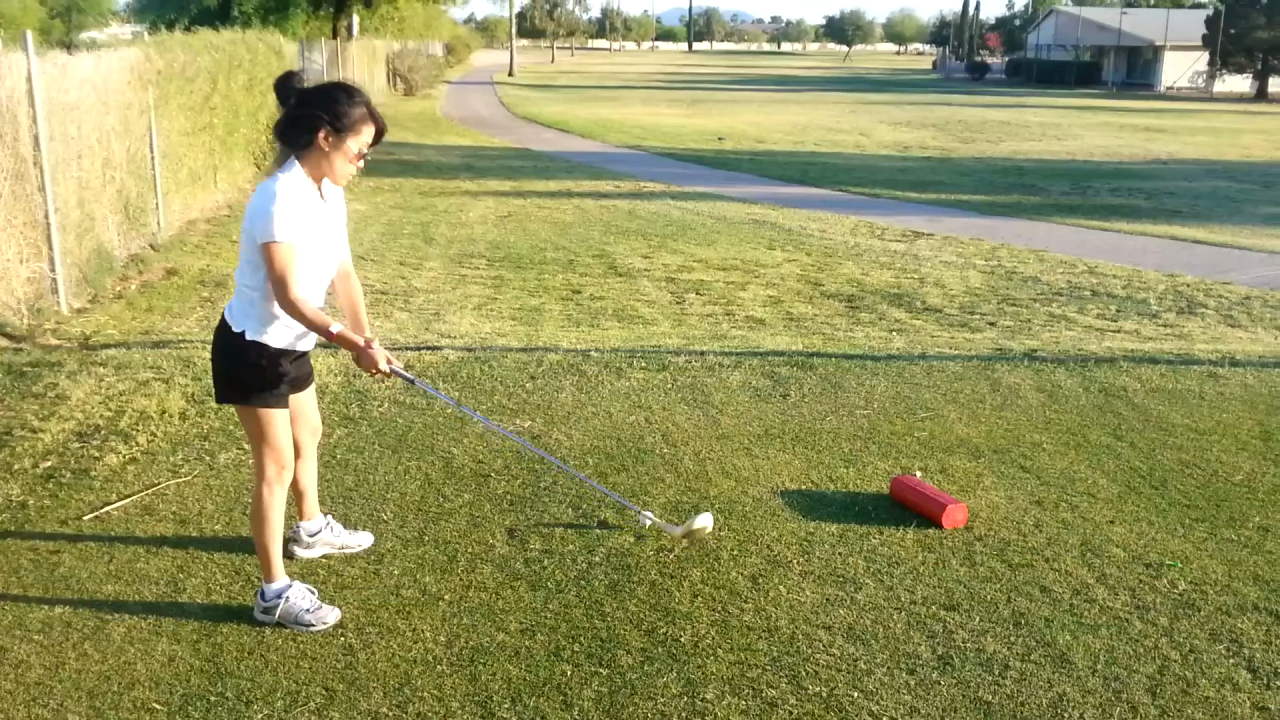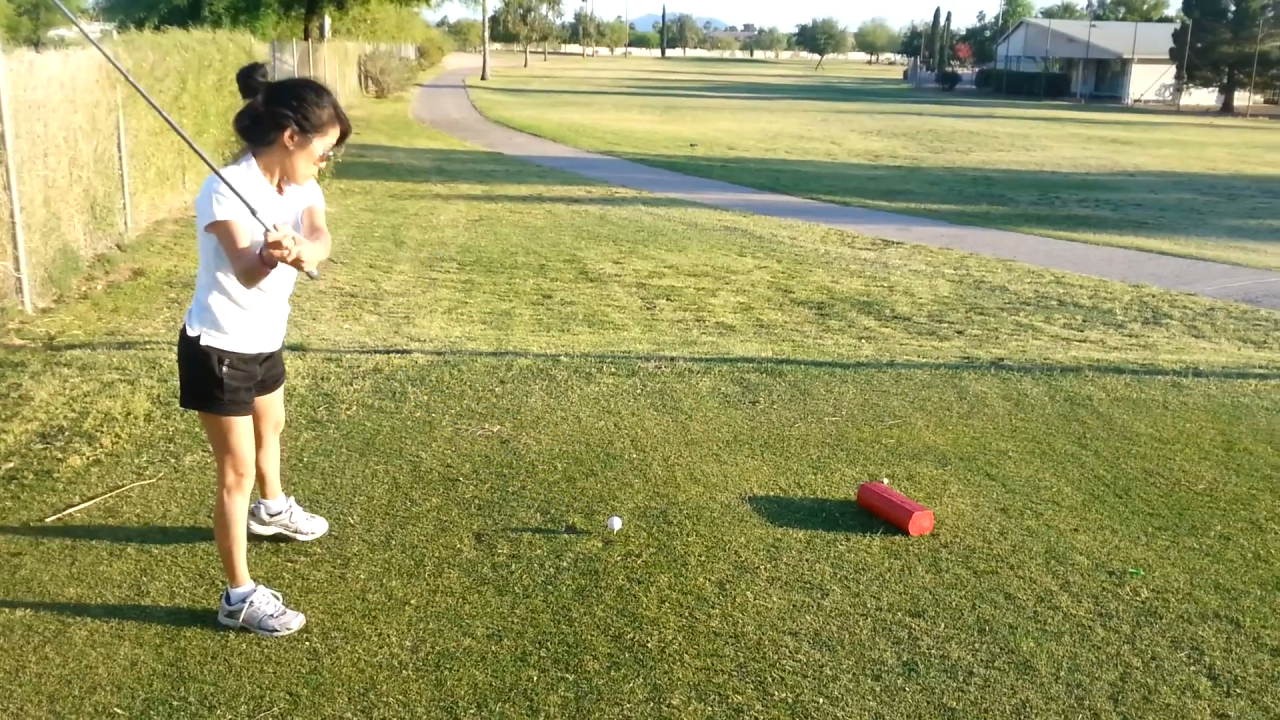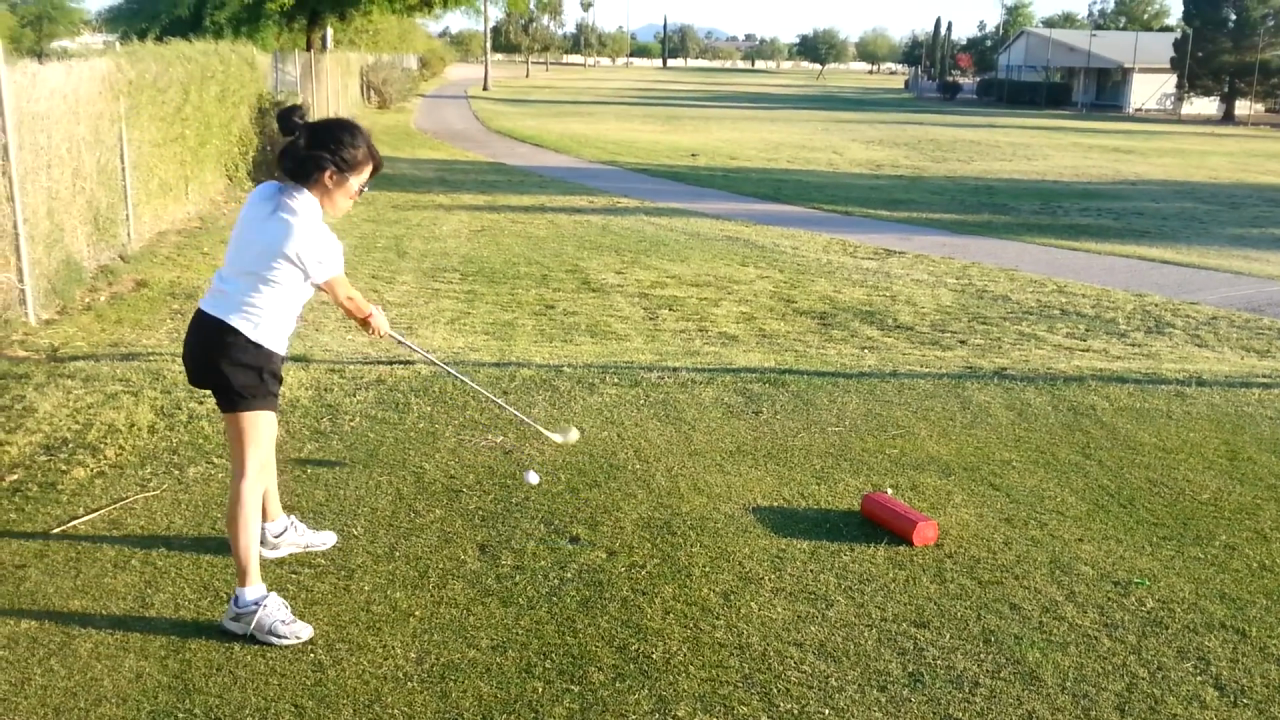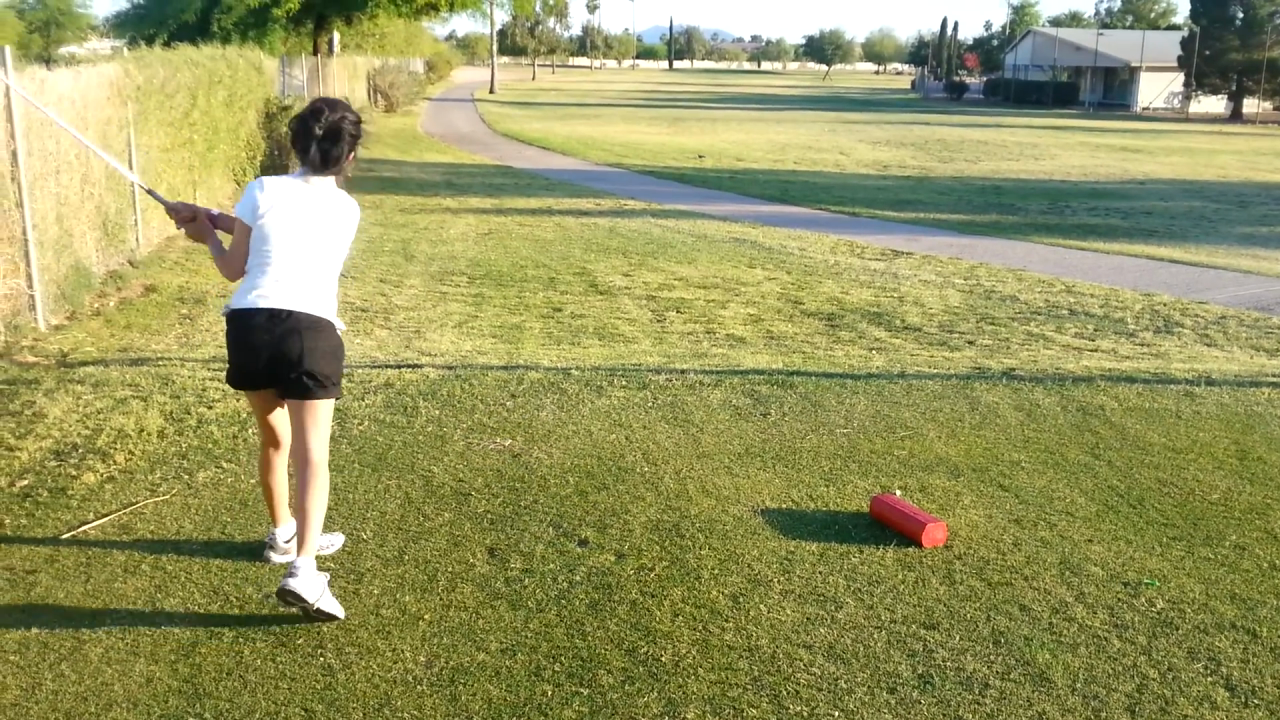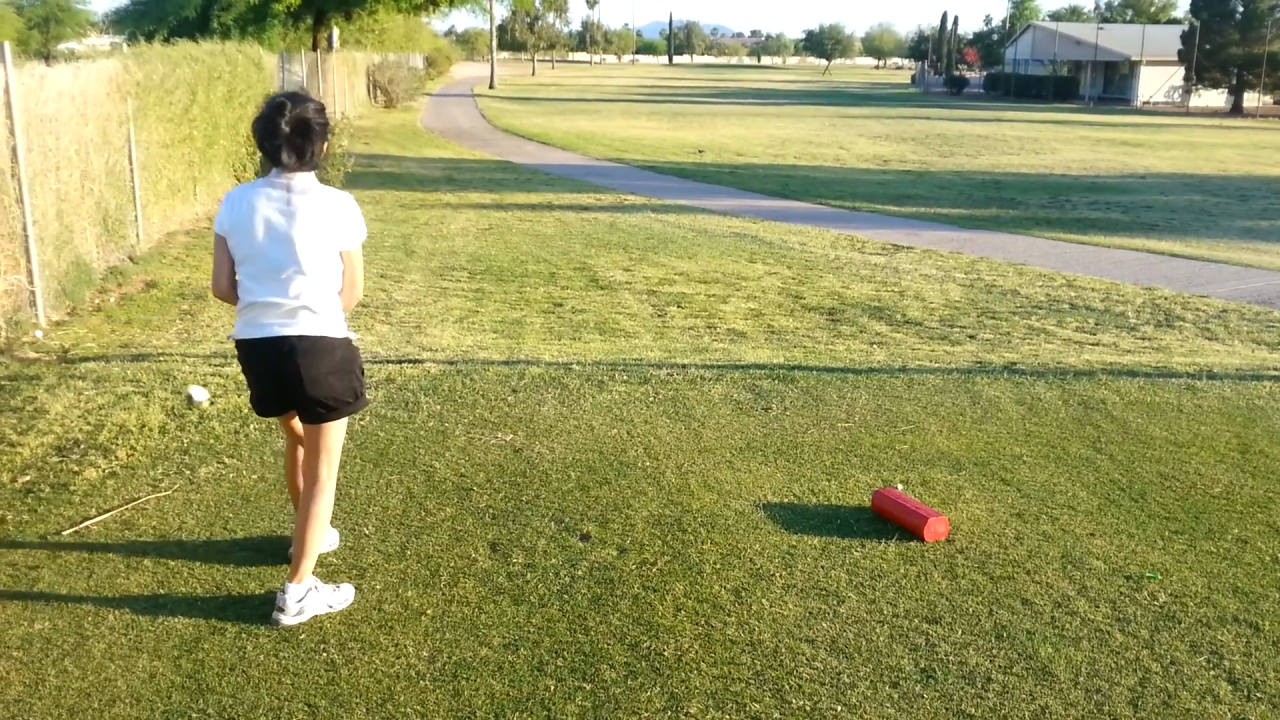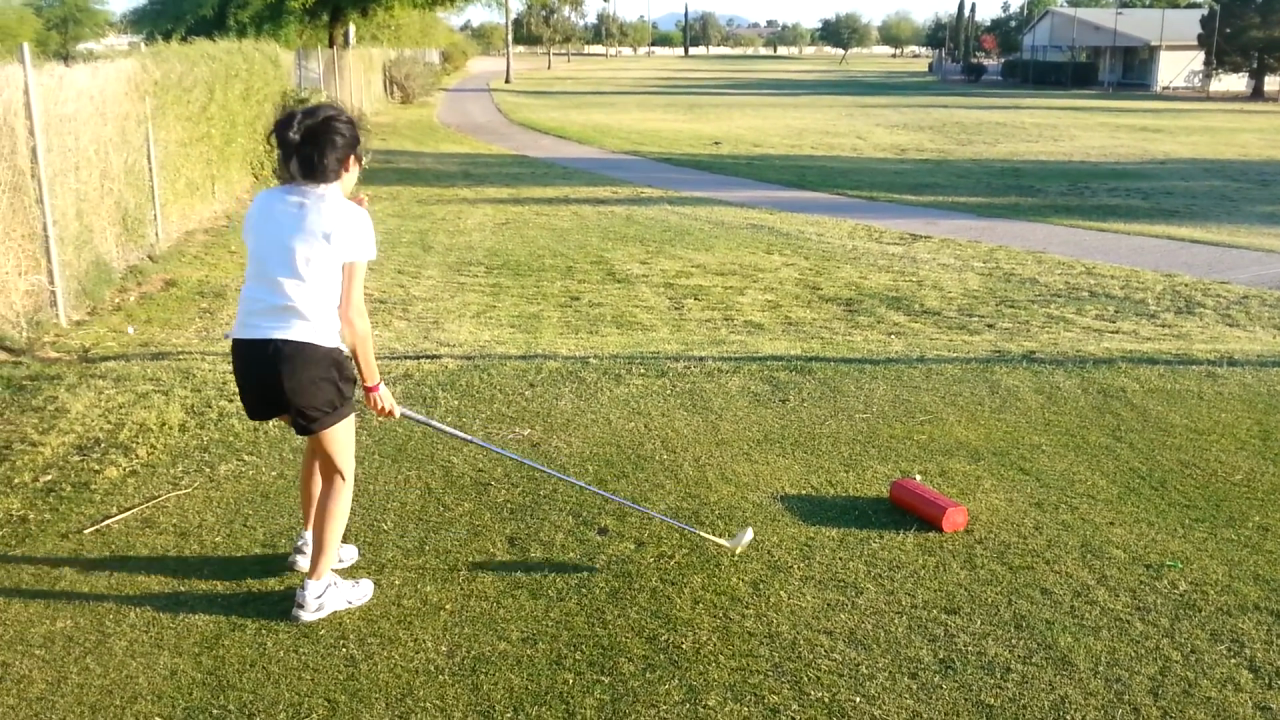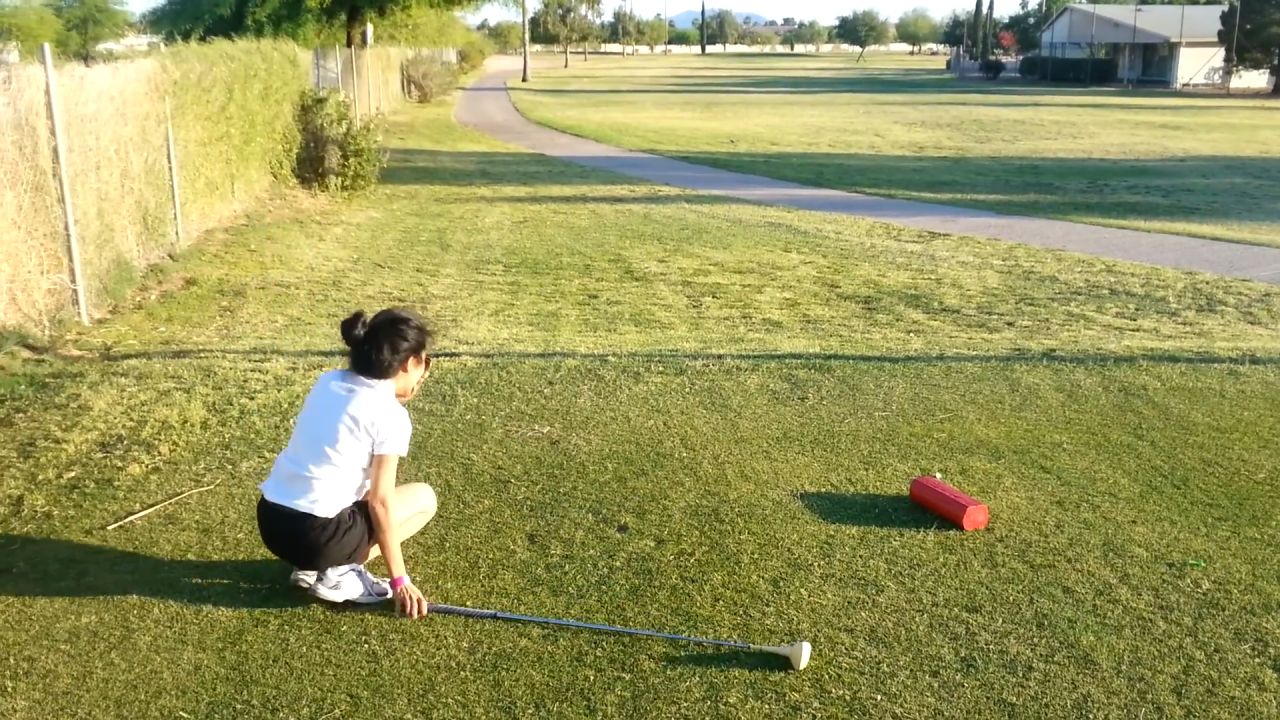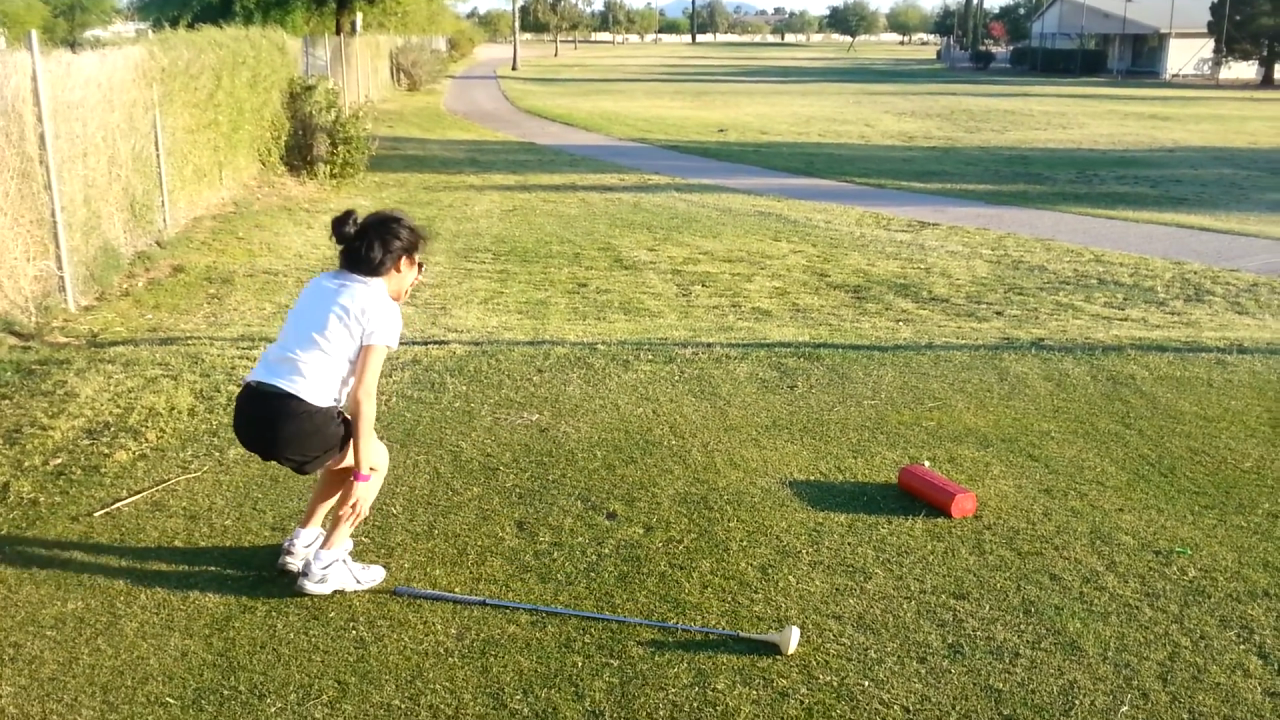
dt=0.5s
person 1, frame 1
left shoulder: (329, 194)
right shoulder: (280, 199)
left elbow: (343, 273)
right elbow: (289, 298)
left wrist: (364, 331)
right wrist: (352, 342)
left hip: (289, 346)
right hip: (253, 347)
left knee: (307, 437)
right knee: (276, 465)
left ankle: (311, 528)
right ankle: (275, 592)
person 1, frame 2
left shoulder: (301, 189)
right shoulder: (223, 188)
left elbow: (321, 238)
right elbow: (244, 271)
left wrist: (300, 249)
right wrist: (268, 256)
left hip: (265, 344)
right hip: (218, 350)
left knee: (270, 429)
right knee: (237, 472)
left ankle: (272, 508)
right ankle: (239, 596)
person 1, frame 3
left shoulder: (265, 197)
right shoulder: (321, 243)
right elbow: (344, 301)
left wrist: (359, 307)
right wrist: (370, 317)
left hip: (211, 331)
right hip: (244, 348)
left knee: (261, 437)
right knee: (250, 468)
left ankle: (275, 527)
right ankle: (249, 600)
person 1, frame 4
left shoulder: (264, 190)
right shoulder: (347, 210)
left elbow: (235, 268)
left wrist: (206, 232)
right wrist: (211, 218)
left hip: (250, 324)
right hip: (312, 331)
left knee: (276, 437)
right knee: (312, 454)
left ankle: (286, 536)
right ankle: (304, 568)
person 1, frame 5
left shoulder: (236, 203)
right shoulder: (337, 206)
left elbow: (222, 287)
right elbow: (351, 294)
left hip: (257, 349)
right hip: (320, 347)
left knee: (298, 439)
right knee: (322, 473)
left ankle: (307, 534)
right ankle: (298, 592)
person 1, frame 6
left shoulder: (263, 205)
right shoulder: (349, 217)
right elbow: (350, 314)
right wrist: (373, 383)
left hip: (249, 352)
right hip: (306, 356)
left knee: (321, 442)
right knee: (340, 469)
left ankle: (310, 544)
right ankle: (317, 591)
person 1, frame 7
left shoulder: (329, 382)
right shoulder: (390, 414)
right elbow: (381, 504)
right wrist: (400, 580)
left hip: (271, 519)
right hip: (312, 533)
left knee: (380, 481)
right knee: (423, 499)
left ankle: (313, 565)
right ankle: (343, 575)
person 1, frame 8
left shoulder: (322, 284)
right shoulder: (382, 309)
right elbow: (363, 396)
right wrist: (361, 477)
left hip: (250, 410)
right hip: (294, 419)
left knee: (352, 445)
right knee: (374, 458)
left ankle: (302, 541)
right ankle: (325, 563)
